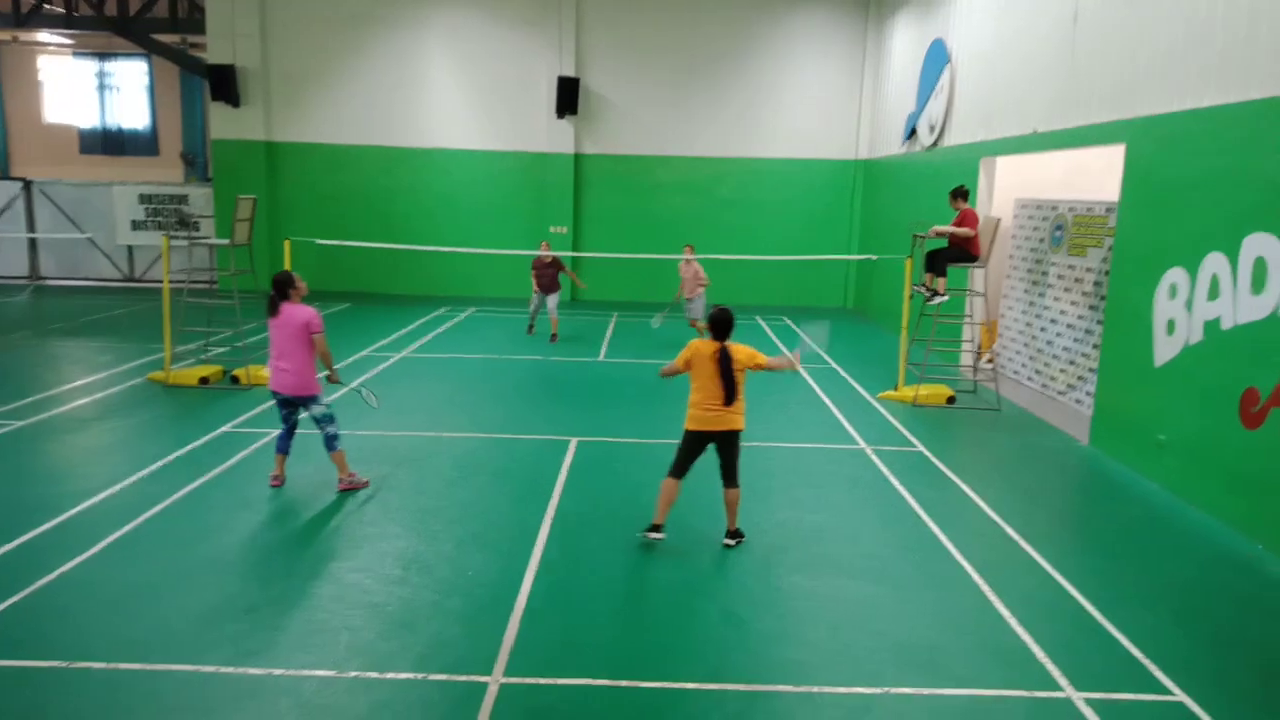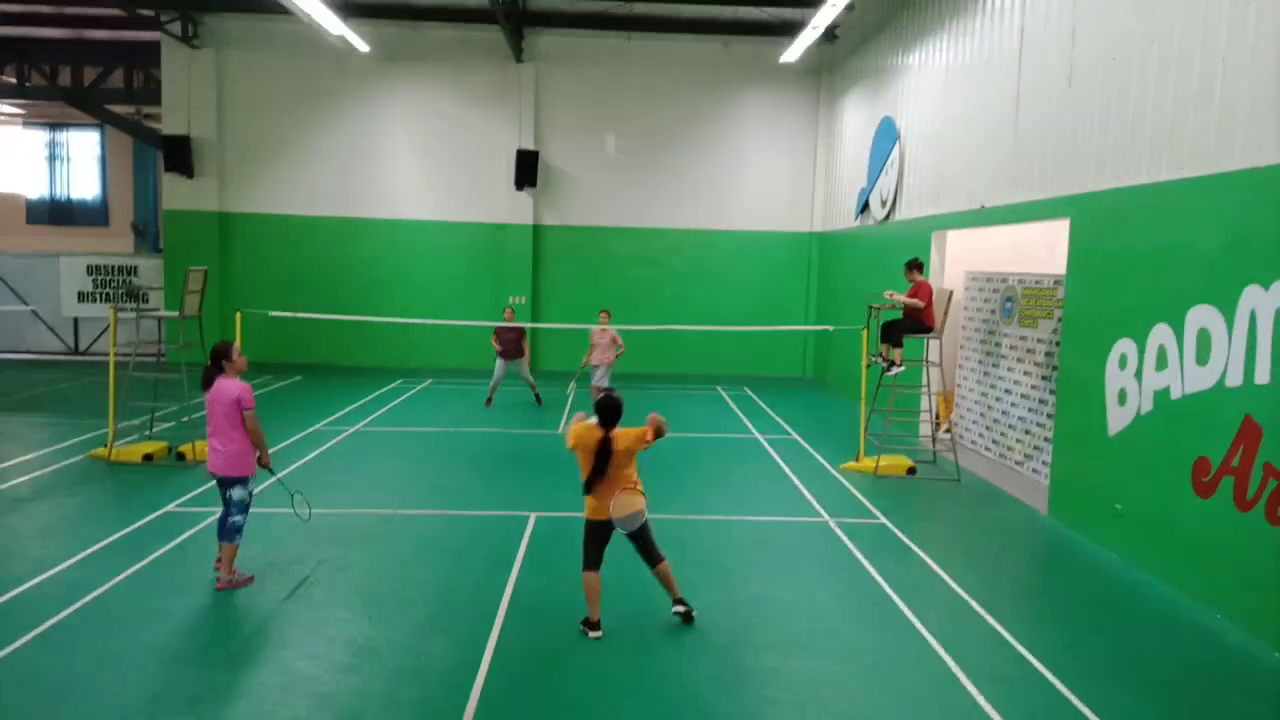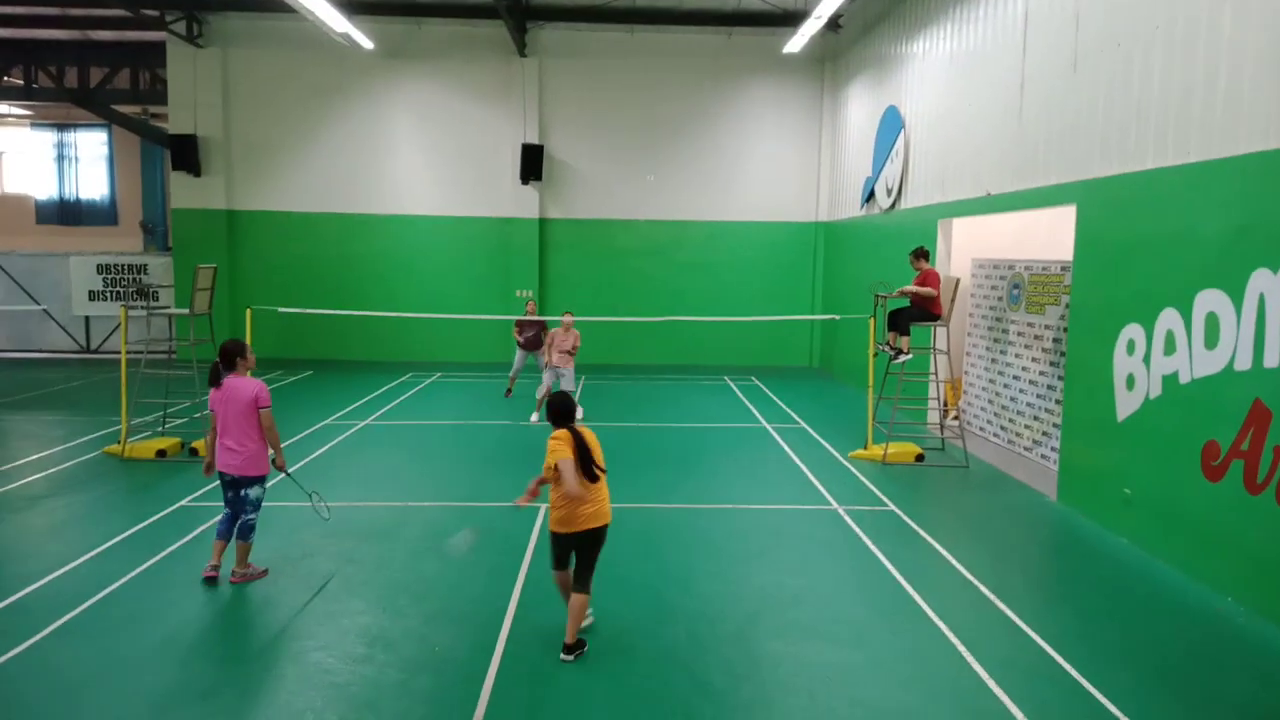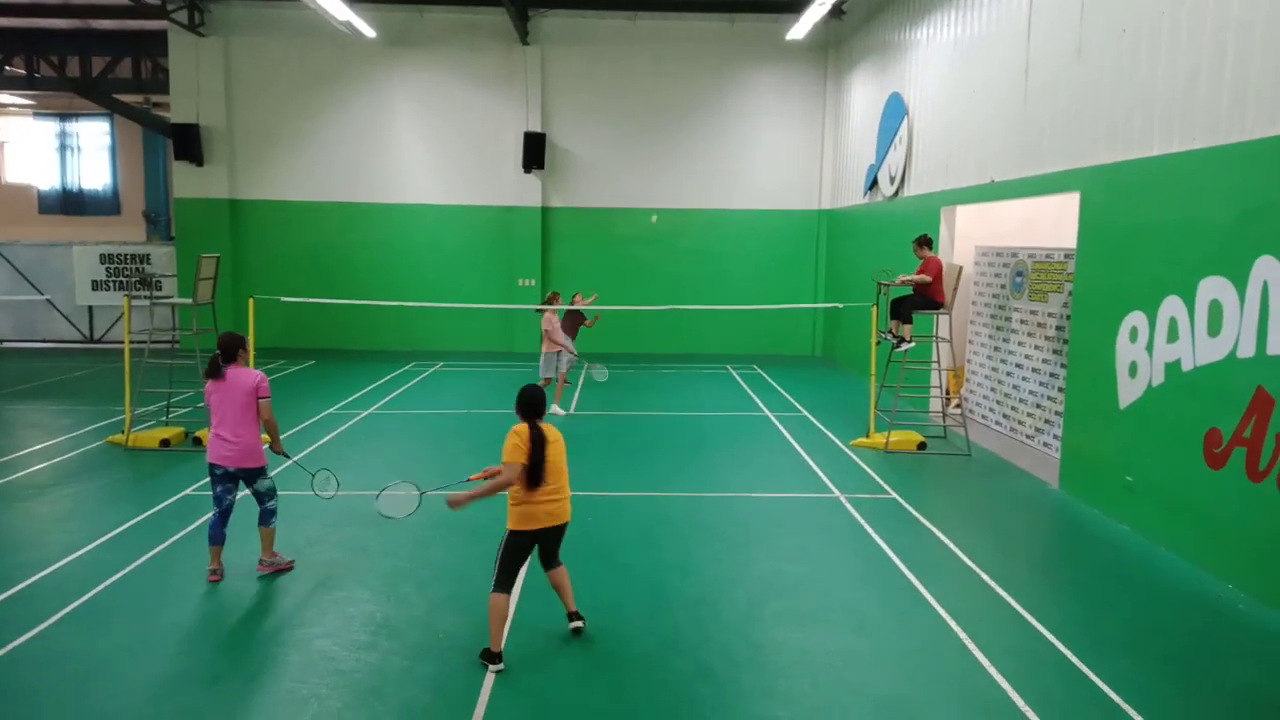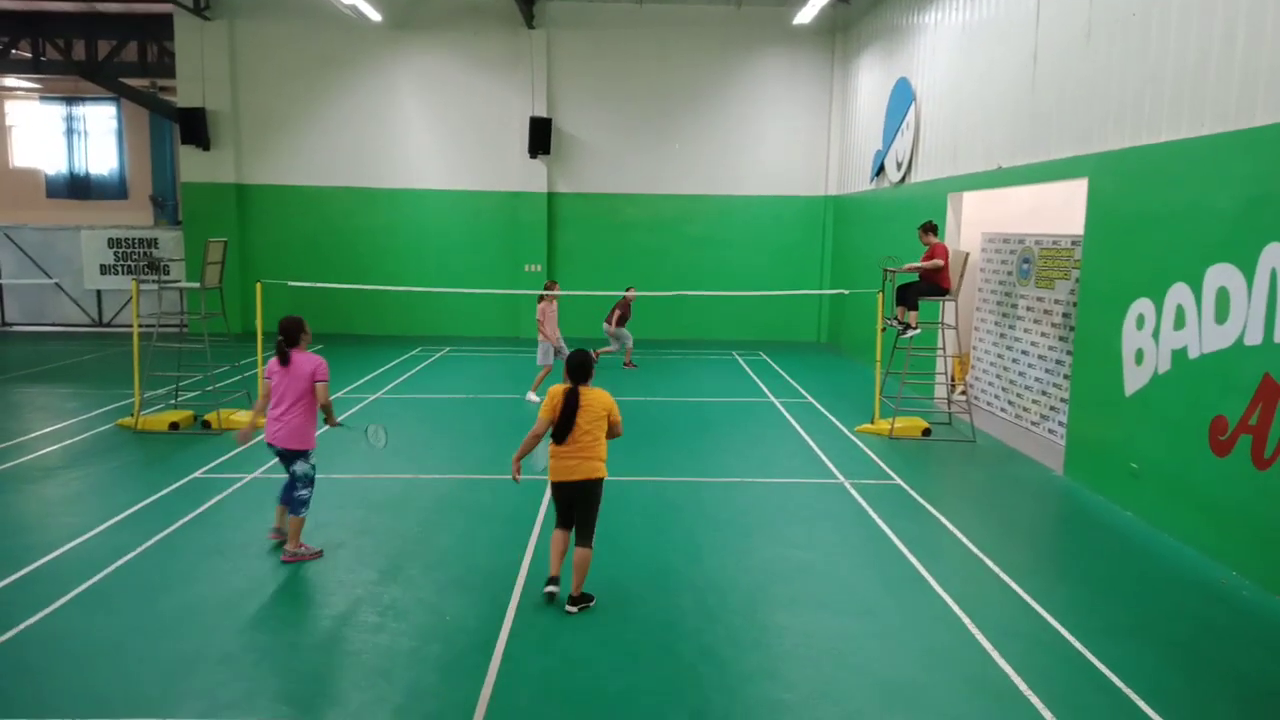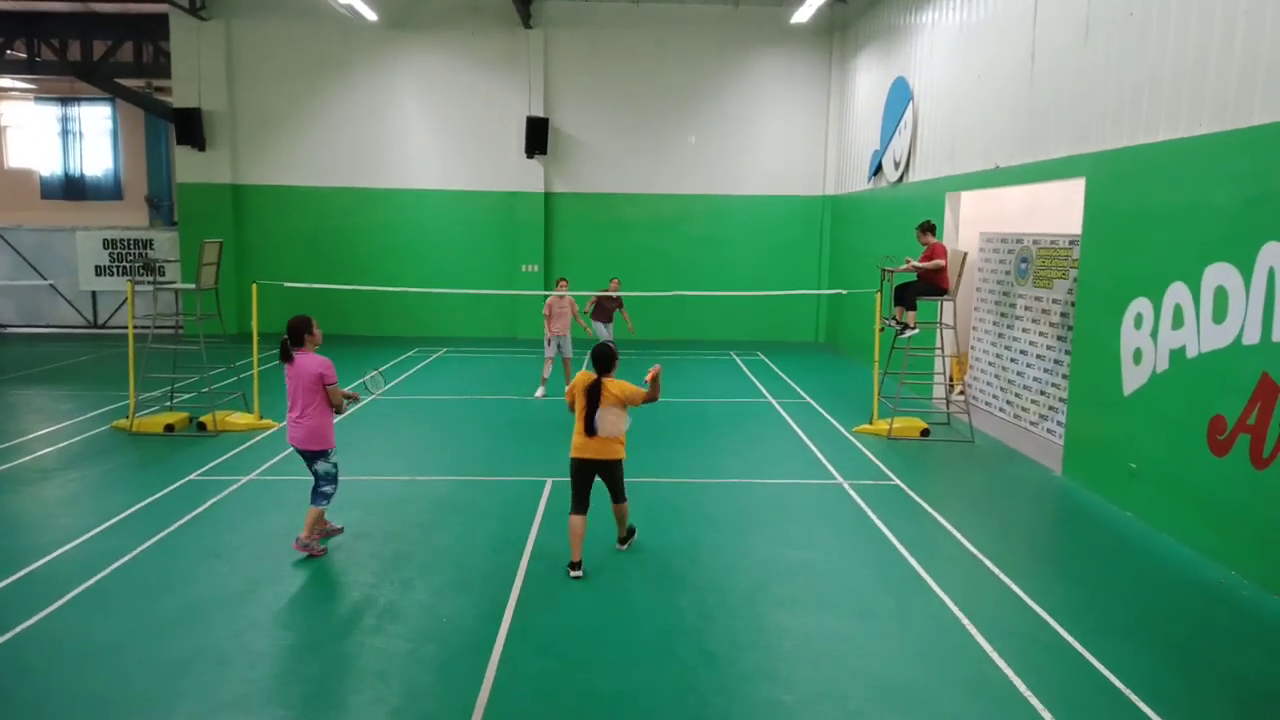
dt=0.5s
person 1, frame 1
left shoulder: (695, 348)
right shoulder: (742, 353)
left elbow: (670, 370)
right elbow: (773, 364)
left wrist: (664, 371)
right wrist: (790, 363)
left hip: (698, 424)
right hip: (730, 426)
left knee: (675, 474)
right knee: (730, 479)
left ankle: (657, 526)
right ankle: (732, 531)
person 1, frame 2
left shoulder: (582, 434)
right shoulder: (628, 438)
left elbow: (570, 434)
right elbow: (659, 432)
left wrist: (577, 419)
right wrist: (657, 422)
left hip: (597, 513)
left knee: (591, 565)
right knee: (653, 555)
left ankle: (593, 622)
right ankle: (678, 602)
person 1, frame 3
left shoulder: (560, 440)
right shoulder: (586, 434)
left elbow: (568, 473)
left wrist: (570, 488)
right wrist: (539, 482)
left hip: (566, 522)
right hip: (598, 520)
left knee: (560, 565)
right knee: (583, 579)
left ankle: (580, 612)
right ankle: (570, 644)
person 1, frame 4
left shoulder: (519, 434)
right shoulder: (554, 434)
left elbow: (508, 479)
left wrist: (468, 497)
right wrist: (499, 470)
left hip: (526, 520)
right hip: (558, 516)
left knee: (502, 583)
right knee: (552, 562)
left ankle: (494, 653)
right ankle: (573, 615)
person 1, frame 5
left shoulder: (555, 394)
right shoulder: (604, 398)
left elbow: (538, 432)
right elbow: (616, 431)
left wrist: (517, 459)
left hip: (560, 473)
right hip: (590, 474)
left knee: (562, 526)
right knee: (584, 536)
left ankle: (553, 579)
right ankle: (575, 597)
person 1, frame 6
left shoulder: (580, 380)
right shoulder: (621, 388)
left elbow: (571, 406)
right elbow: (651, 397)
right wrist: (655, 378)
left hip: (580, 453)
right hip: (611, 455)
left knee: (578, 507)
right knee: (618, 496)
left ankle: (576, 563)
right ankle: (623, 535)
person 2, frame 1
left shoulder: (274, 316)
right shoulder: (309, 314)
right elbow: (321, 349)
right wrist: (332, 371)
left hip: (278, 384)
right hip: (304, 386)
left knee: (288, 427)
right knee: (328, 427)
left ankle: (277, 474)
right ankle: (346, 477)
person 2, frame 2
left shoulder: (212, 389)
right shoulder: (241, 388)
right elbow: (252, 428)
right wrist: (264, 453)
left hip: (218, 462)
right hip: (239, 464)
left knee: (228, 510)
right knee: (238, 516)
left ankle: (222, 558)
right ankle: (226, 575)
person 2, frame 3
left shoulder: (216, 390)
right shoulder: (257, 388)
left elbow: (213, 428)
right elbow: (268, 427)
left wrist: (209, 456)
right wrist: (279, 455)
left hip: (225, 464)
right hip: (253, 465)
left knee: (230, 512)
right knee: (248, 516)
left ankle: (213, 564)
right ankle: (241, 569)
person 2, frame 4
left shoulder: (211, 383)
right shoulder: (257, 378)
left elbow: (215, 419)
right elbow: (267, 418)
right wrist: (276, 442)
left hip: (218, 457)
right hip: (249, 457)
left knee: (220, 511)
right knee: (268, 503)
left ankle: (214, 566)
right ankle: (268, 559)
person 2, frame 5
left shoulder: (274, 363)
right shoulder: (316, 363)
left elbow: (264, 398)
right elbow: (323, 401)
left wrist: (250, 425)
right wrist: (330, 418)
left hip: (274, 435)
right hip: (299, 439)
left knee: (294, 480)
right knee: (303, 489)
left ankle: (279, 526)
right ankle: (292, 548)
person 2, frame 6
left shoulder: (290, 362)
right shoulder: (322, 363)
right elbow: (336, 401)
left wrist: (345, 394)
right wrist: (341, 406)
left hip: (297, 435)
right hip: (317, 437)
left knee: (323, 479)
right knee: (327, 485)
left ankle: (320, 525)
right ankle: (305, 537)
